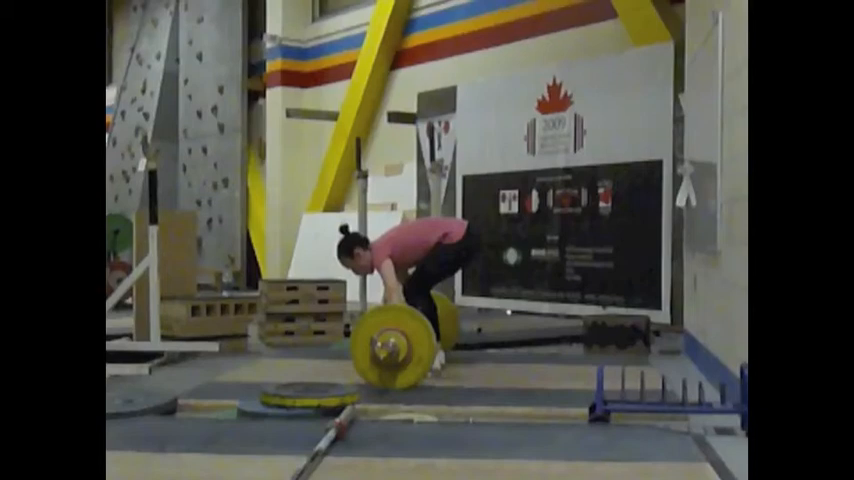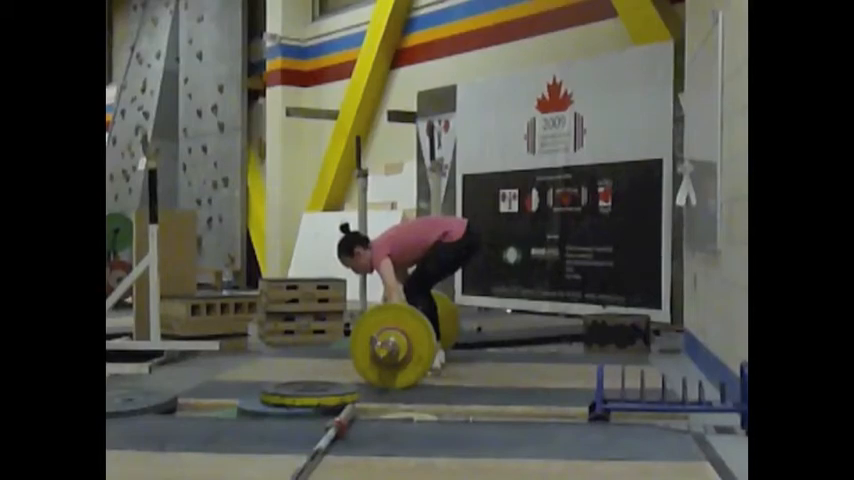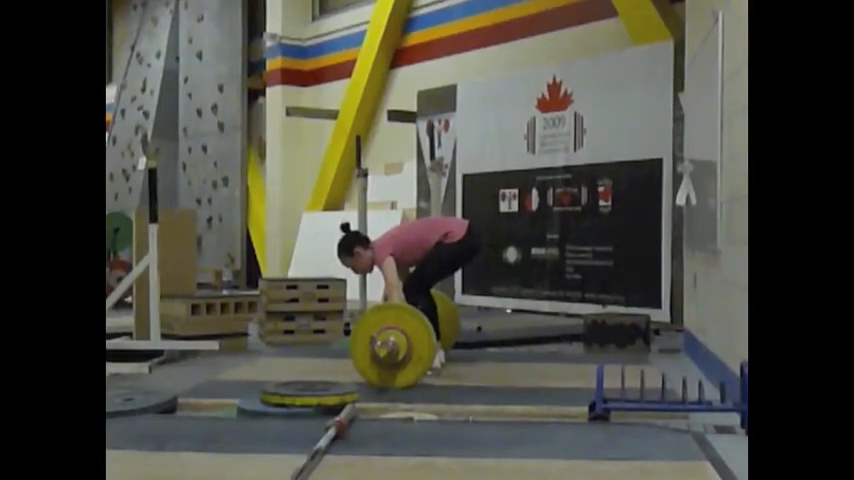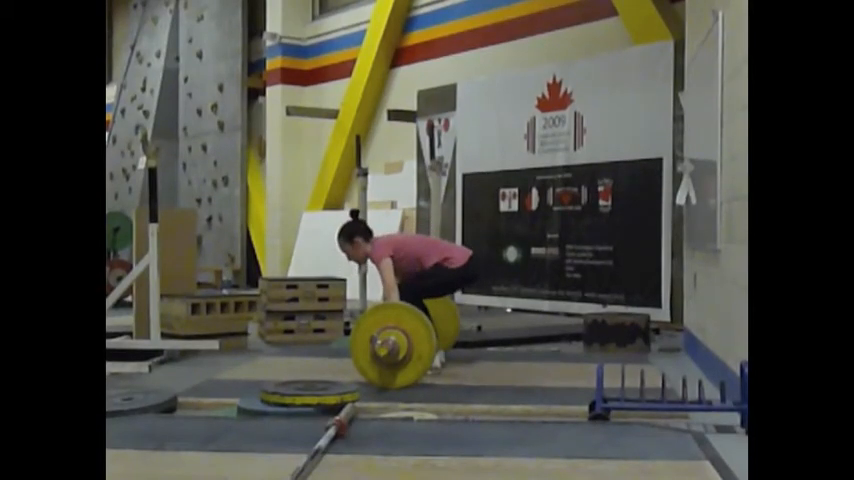
dt=0.5s
person 1, frame 1
left shoulder: (378, 252)
right shoulder: (388, 250)
left elbow: (393, 292)
right elbow: (402, 284)
left hip: (456, 240)
right hip: (462, 236)
left knee: (414, 290)
right knee: (417, 289)
person 1, frame 2
left shoulder: (378, 252)
right shoulder: (388, 250)
left elbow: (392, 291)
right elbow: (401, 284)
left hip: (456, 238)
right hip: (463, 235)
left knee: (414, 289)
right knee: (418, 289)
person 1, frame 3
left shoulder: (380, 250)
right shoulder: (389, 248)
left elbow: (394, 289)
right elbow: (401, 285)
left hip: (458, 239)
right hip: (463, 235)
left knee: (414, 289)
right knee: (418, 288)
person 1, frame 4
left shoulder: (378, 249)
right shoulder: (387, 244)
left elbow: (391, 291)
right elbow: (399, 284)
left hip: (458, 267)
right hip: (461, 264)
left knee: (405, 294)
right knee: (409, 294)
